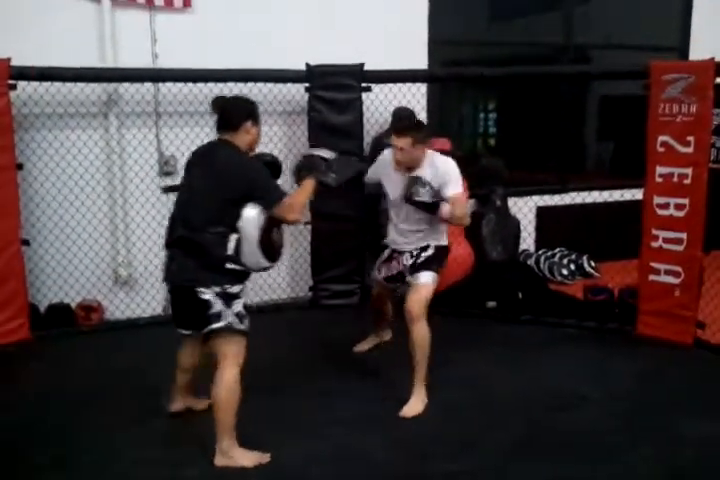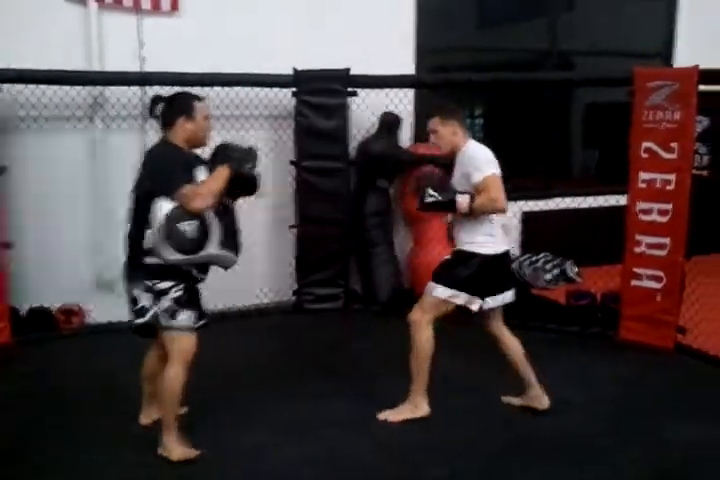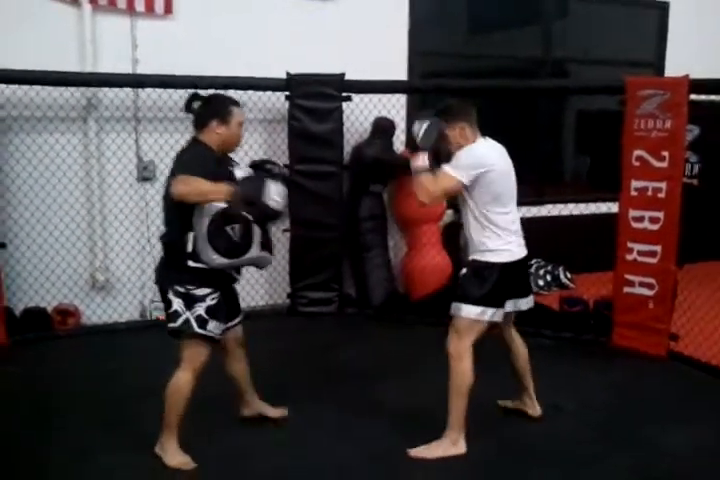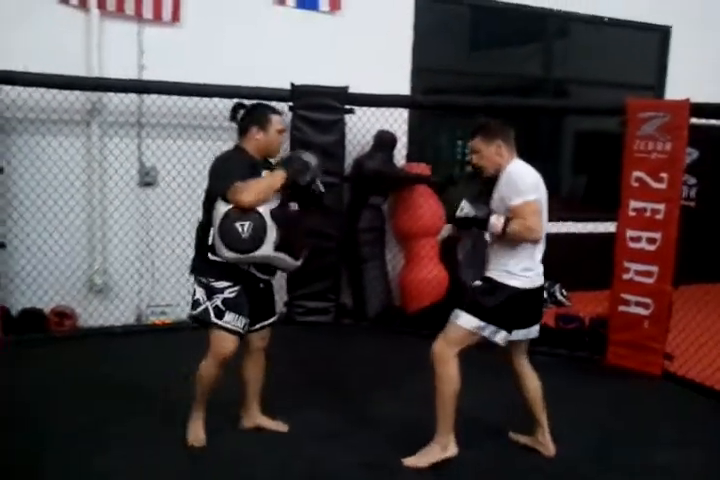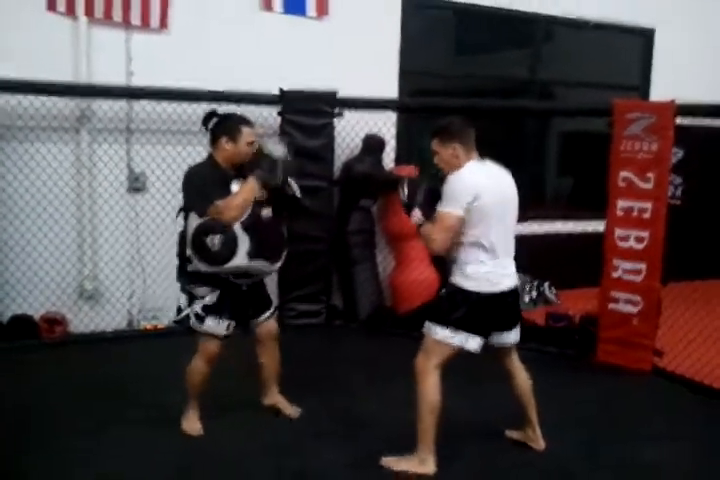
dt=0.5s
person 1, frame 1
left shoulder: (203, 155)
right shoulder: (245, 168)
right elbow: (292, 213)
right wrist: (311, 177)
left hip: (184, 264)
right hip: (212, 273)
left knee: (196, 335)
right knee: (231, 358)
left ankle: (180, 396)
right ankle: (227, 450)
person 1, frame 2
left shoulder: (183, 159)
right shoulder: (164, 159)
left elbow: (205, 194)
right elbow: (199, 200)
left wrist: (226, 177)
right wrist: (226, 167)
left hip: (173, 268)
right hip: (157, 272)
left knee: (164, 342)
right knee: (182, 349)
left ankle: (151, 407)
right ankle: (170, 438)
person 1, frame 3
left shoulder: (216, 159)
right shoulder: (193, 157)
left elbow: (228, 192)
right elbow: (180, 189)
right wrist: (235, 191)
left hip: (214, 272)
right hip: (190, 276)
left knee: (234, 341)
right knee: (194, 360)
left ankle: (250, 403)
right ankle: (167, 441)
person 1, frame 4
left shoulder: (265, 168)
right shoulder: (229, 163)
right elbow: (245, 196)
right wrist: (287, 172)
left hip: (256, 271)
right hip: (223, 272)
left knee: (258, 344)
right knee: (223, 349)
left ankle: (251, 413)
right ankle: (198, 414)
person 1, frame 5
left shoulder: (242, 173)
right shoulder: (200, 176)
left elbow: (255, 210)
right elbow: (227, 214)
left wrist: (273, 184)
right wrist: (256, 179)
left hip: (245, 272)
right hip: (208, 278)
left knee: (269, 332)
right knee: (209, 349)
left ankle: (272, 394)
right ankle: (191, 411)
person 2, frame 1
left shoulder: (444, 167)
right shoulder: (387, 160)
left elbow: (462, 218)
right elbow: (365, 182)
left wrist: (440, 205)
left hip: (430, 247)
right hip: (397, 245)
left knee: (414, 310)
right knee: (378, 295)
left ankle: (419, 393)
right ankle: (382, 331)
person 2, frame 2
left shoulder: (475, 154)
right shoulder: (467, 156)
left elbow: (498, 202)
left wrist: (456, 202)
right wrist: (443, 197)
left hip: (478, 256)
right hip: (493, 255)
left knee: (419, 318)
right knee: (495, 326)
left ankle: (416, 402)
right ankle: (534, 392)
person 2, frame 3
left shoulder: (474, 155)
right shoulder: (492, 150)
left elbow: (426, 193)
left wrist: (419, 157)
left hip: (491, 264)
right hip: (514, 258)
left knee: (458, 345)
right knee: (508, 328)
left ankle: (453, 438)
right ankle: (529, 399)
person 2, frame 4
left shoulder: (516, 176)
right shoulder: (523, 174)
left elbow: (532, 231)
left wrist: (489, 220)
right wrist: (488, 219)
left hip: (506, 286)
right hip: (528, 286)
left knee: (443, 349)
right knee: (519, 358)
left ankle: (444, 441)
right ankle: (543, 438)
person 2, frame 5
left shoulder: (460, 181)
right shoulder: (503, 175)
left elbow: (438, 243)
left wrist: (416, 212)
left hip: (471, 291)
right hip: (506, 286)
left knee: (426, 365)
right knee: (510, 358)
left ankle: (424, 457)
right ankle: (533, 432)
person 3, frame 1
left shoulder: (379, 140)
left hip: (376, 199)
right hip: (391, 201)
left knee: (379, 245)
right knee: (396, 245)
left ankle: (383, 289)
right ankle: (399, 293)
person 3, frame 2
left shoulder: (366, 145)
right shoulder: (387, 146)
right elbow: (406, 159)
right wrist: (438, 160)
left hip: (362, 200)
right hip: (377, 200)
left knee: (366, 247)
right knee: (381, 247)
left ankle: (372, 294)
right ankle: (386, 295)
person 3, frame 3
left shoulder: (359, 149)
right shoulder: (381, 150)
right elbow: (399, 164)
left hip: (355, 204)
right hip: (370, 204)
left knee: (358, 251)
right knee: (375, 250)
left ankle: (365, 298)
right ankle: (381, 297)
person 3, frame 4
left shoulder: (360, 161)
right shoulder: (382, 164)
right elbow: (400, 177)
right wrist: (426, 179)
left hip: (355, 215)
right hip: (370, 216)
left knee: (356, 262)
right knee: (372, 262)
left ankle: (361, 309)
right ankle: (376, 309)
person 3, frame 5
left shoulder: (349, 165)
right shoulder: (370, 166)
right elbow: (388, 180)
left hip: (344, 219)
right hip: (360, 219)
left knee: (346, 265)
right knee: (363, 263)
left ankle: (352, 311)
right ankle: (368, 310)
